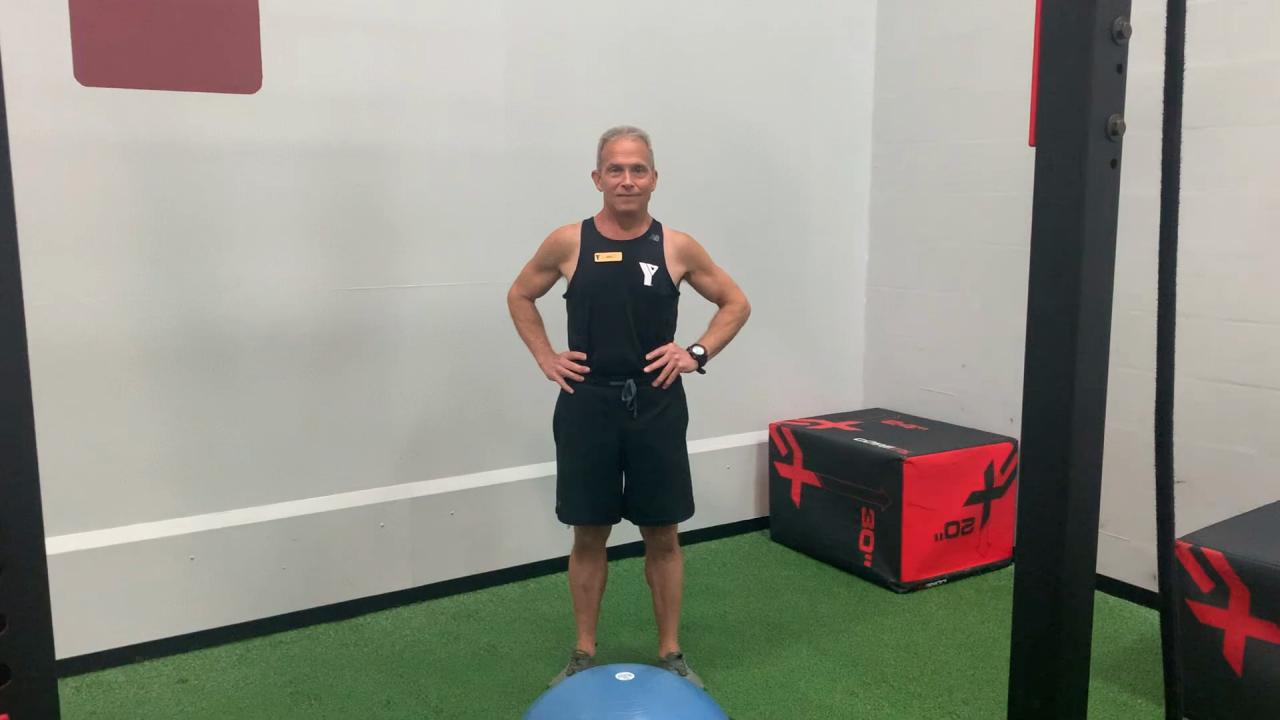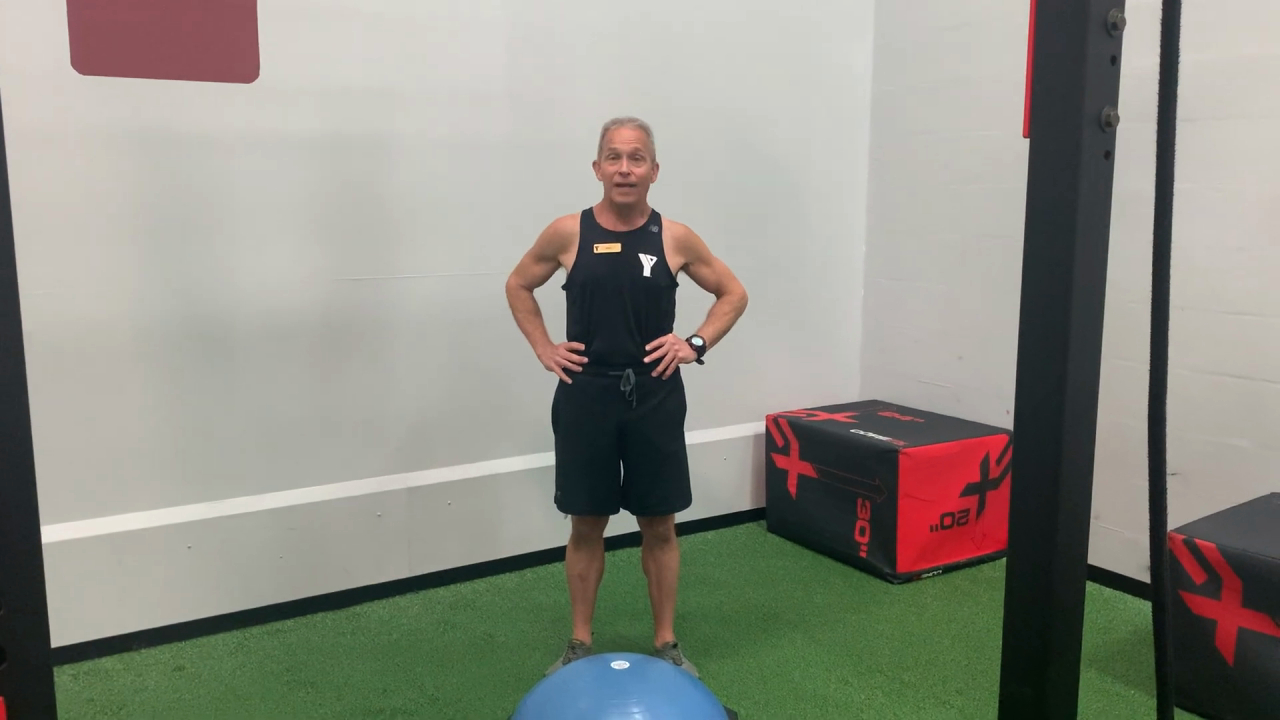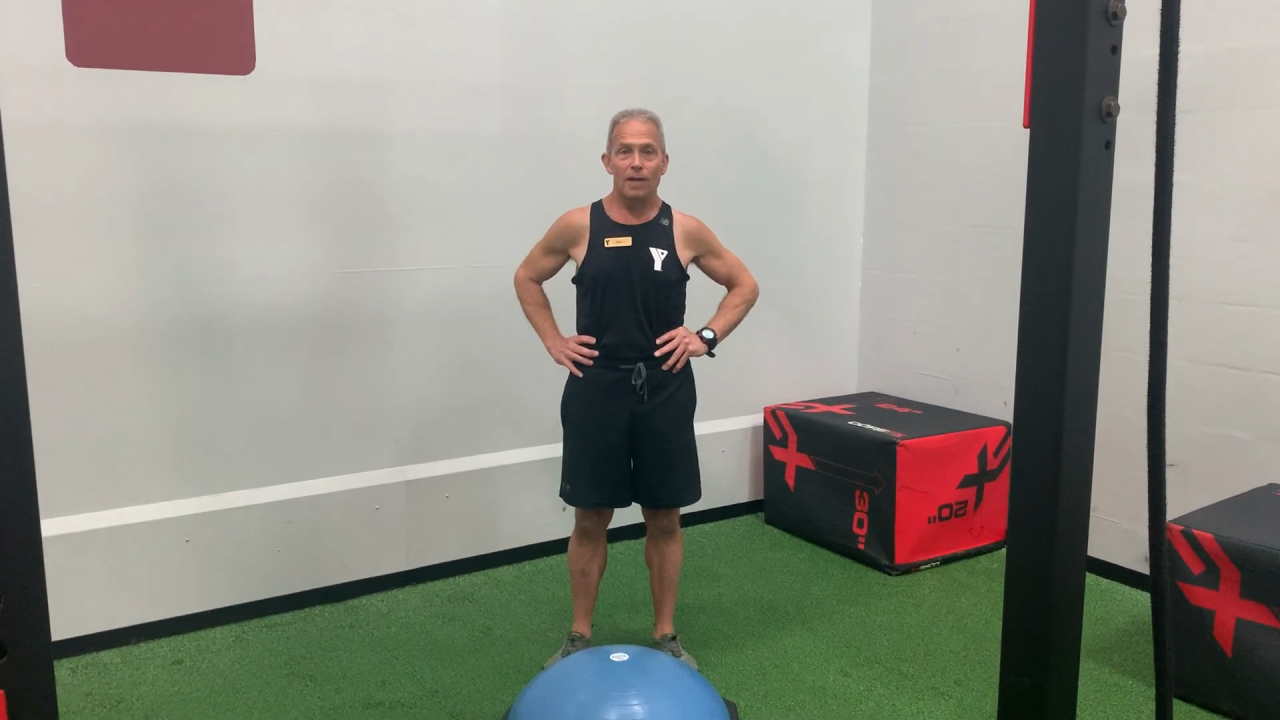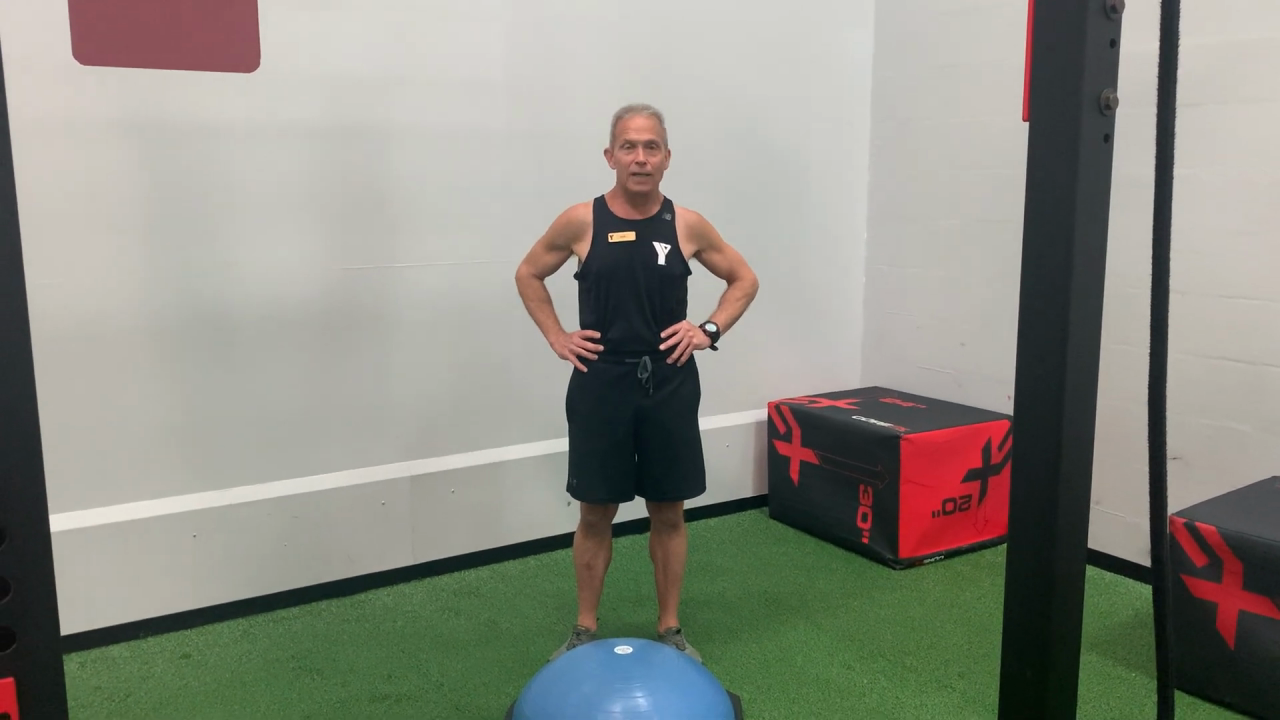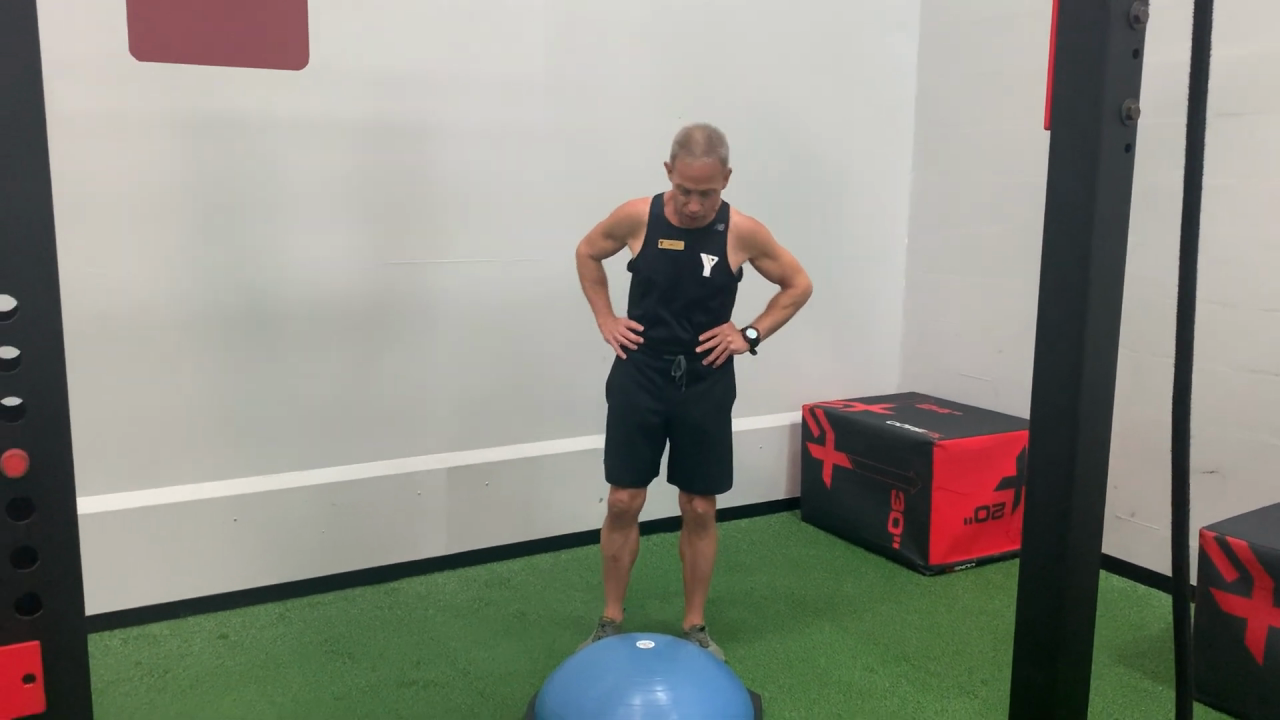
dt=1s
person 1, frame 1
left shoulder: (677, 246)
right shoulder: (568, 242)
left elbow: (736, 303)
right elbow: (520, 295)
left wrist: (698, 354)
right wrist: (545, 358)
left hip: (657, 406)
right hip: (587, 405)
left knee: (662, 535)
right knee: (589, 536)
left ankle: (670, 653)
right ankle: (584, 653)
person 1, frame 2
left shoulder: (675, 237)
right shoulder: (567, 233)
left elbow: (734, 294)
right elbow: (518, 285)
left wrist: (696, 345)
right wrist: (543, 348)
left hip: (655, 396)
right hip: (586, 396)
left knee: (659, 526)
right knee: (586, 525)
left ankle: (666, 643)
right ankle: (580, 643)
person 1, frame 3
left shoulder: (686, 230)
right shoulder: (577, 226)
left elbow: (744, 285)
right elbow: (527, 278)
left wrist: (707, 337)
right wrist: (553, 341)
left hip: (665, 390)
right hip: (596, 389)
left knee: (664, 519)
right knee: (590, 519)
left ankle: (665, 635)
right ankle: (579, 635)
person 1, frame 4
left shoulder: (687, 225)
right shoulder: (580, 221)
left elbow: (744, 279)
right elbow: (528, 274)
left wrist: (709, 330)
right wrist: (557, 337)
left hip: (670, 385)
right hip: (600, 385)
left knee: (669, 513)
right knee: (596, 513)
left ankle: (670, 628)
right ankle: (585, 629)
person 1, frame 5
left shoulder: (743, 231)
right shoulder: (636, 216)
left elbow: (798, 284)
right elbow: (587, 252)
left wrist: (751, 335)
right wrist: (606, 321)
left hip: (705, 382)
right hip: (639, 374)
left knee: (700, 509)
right knee: (623, 502)
left ankle: (695, 627)
right ankle: (611, 620)
